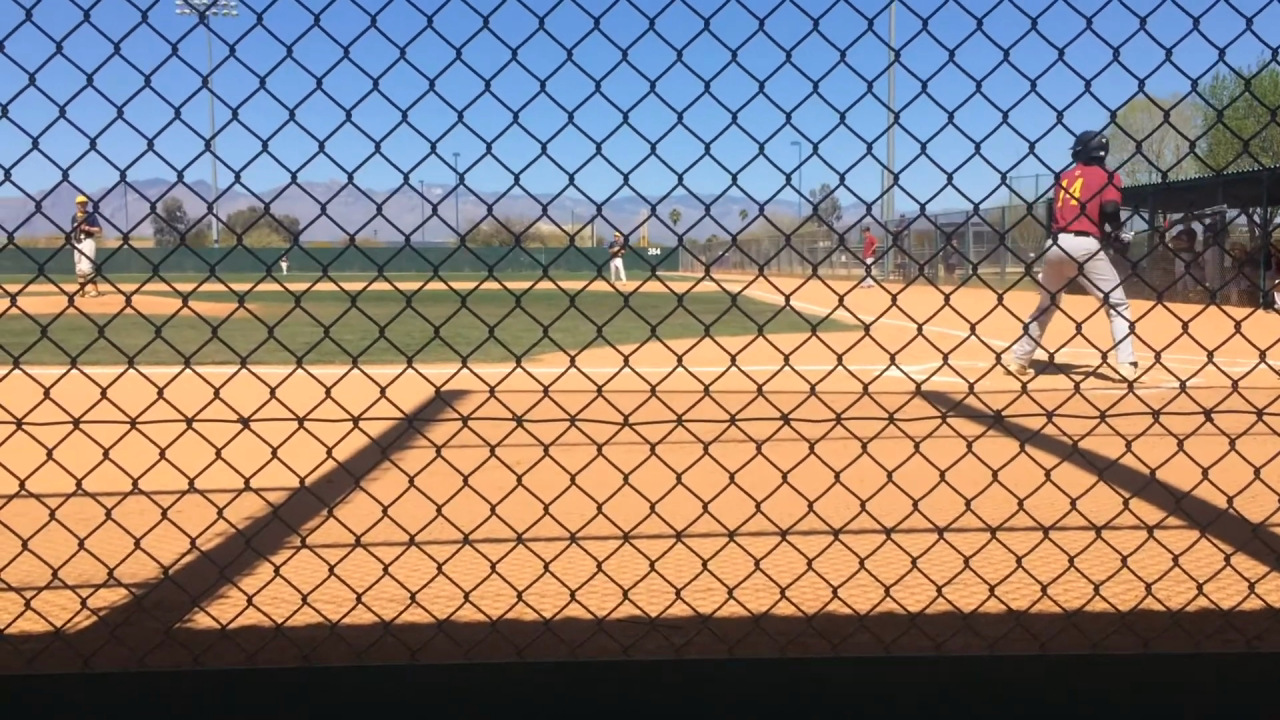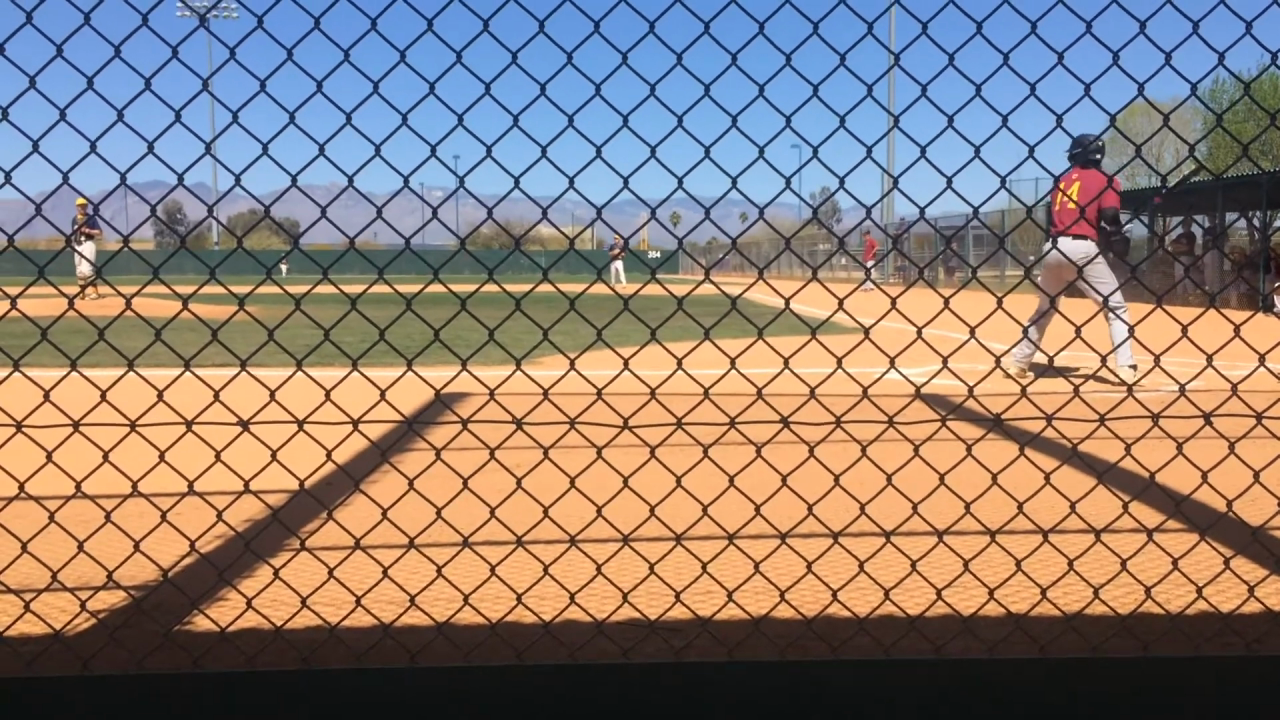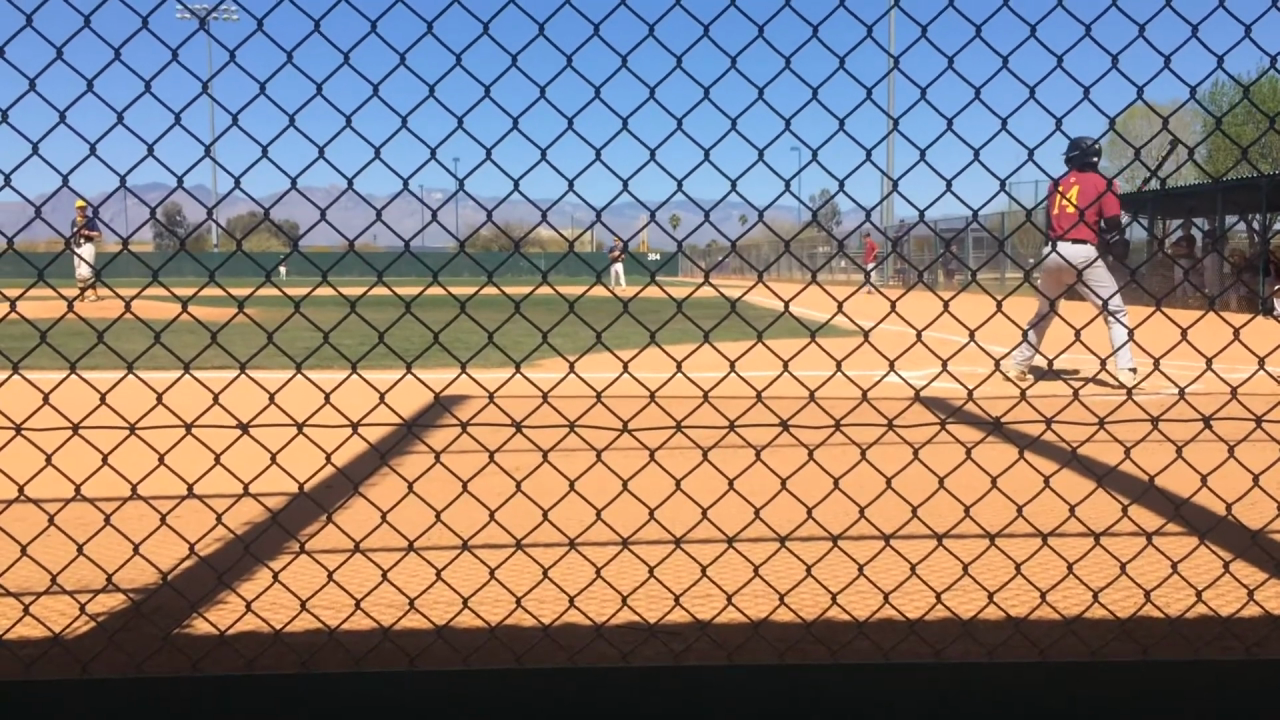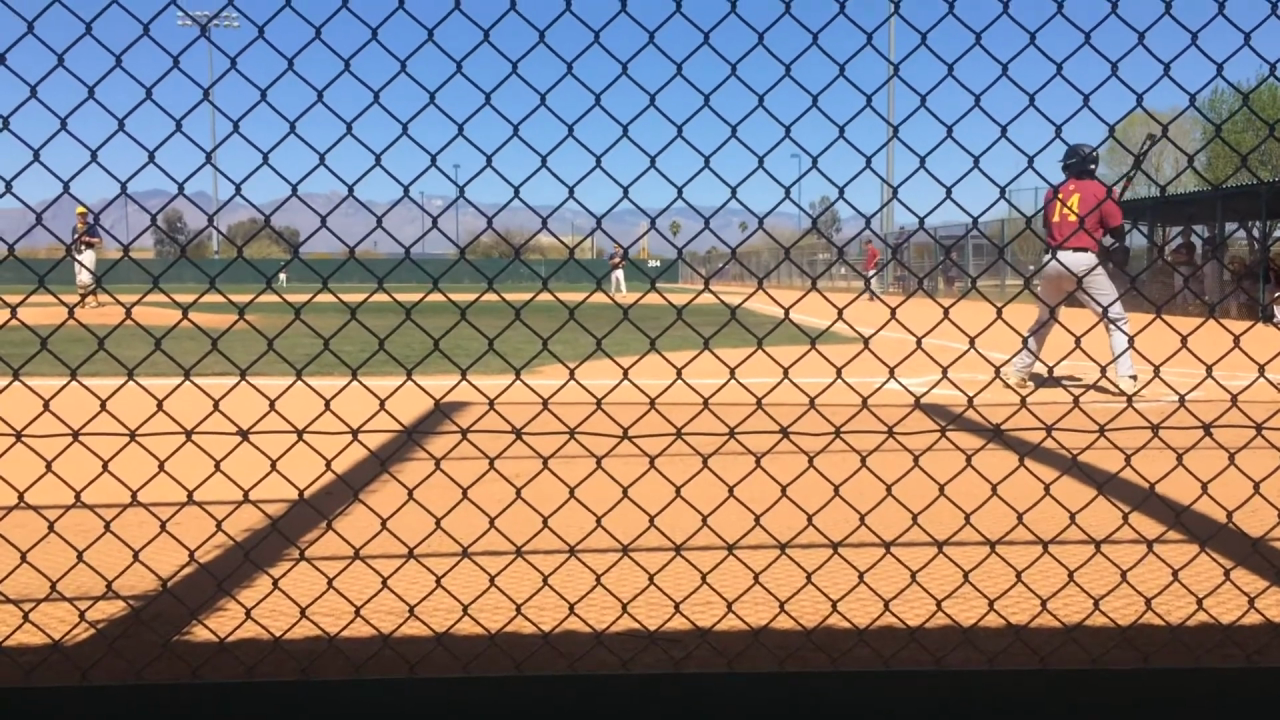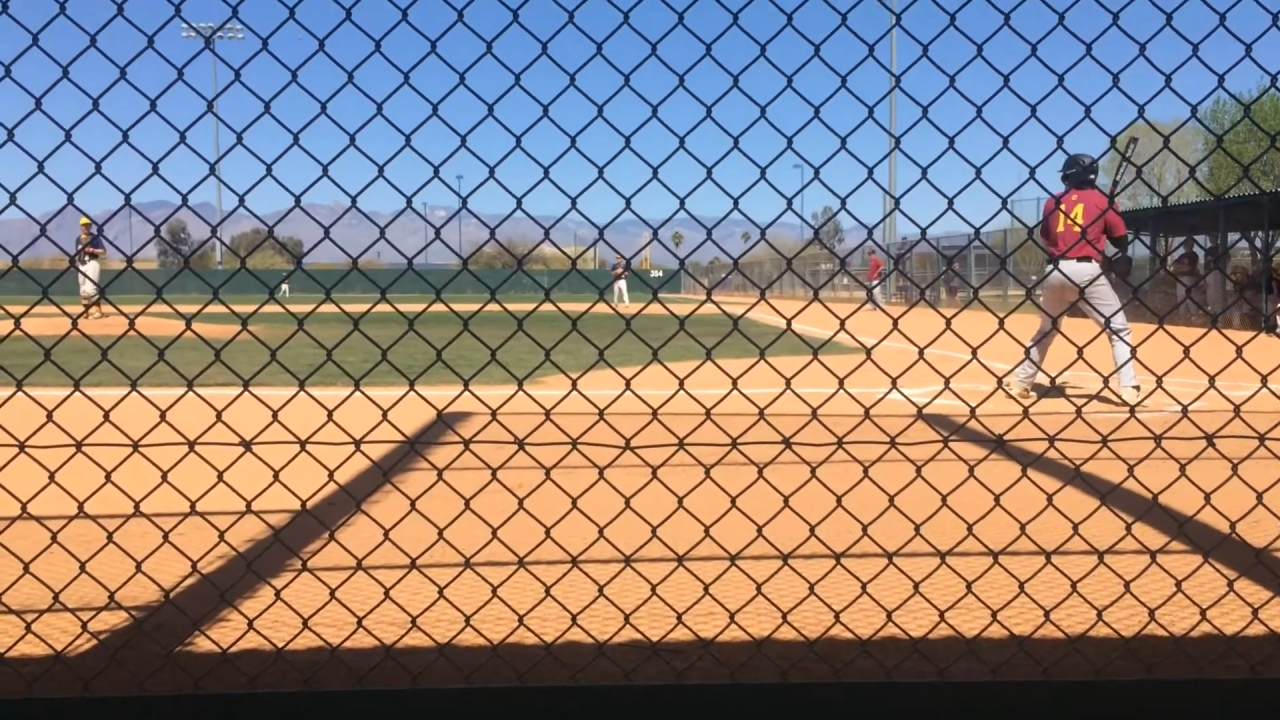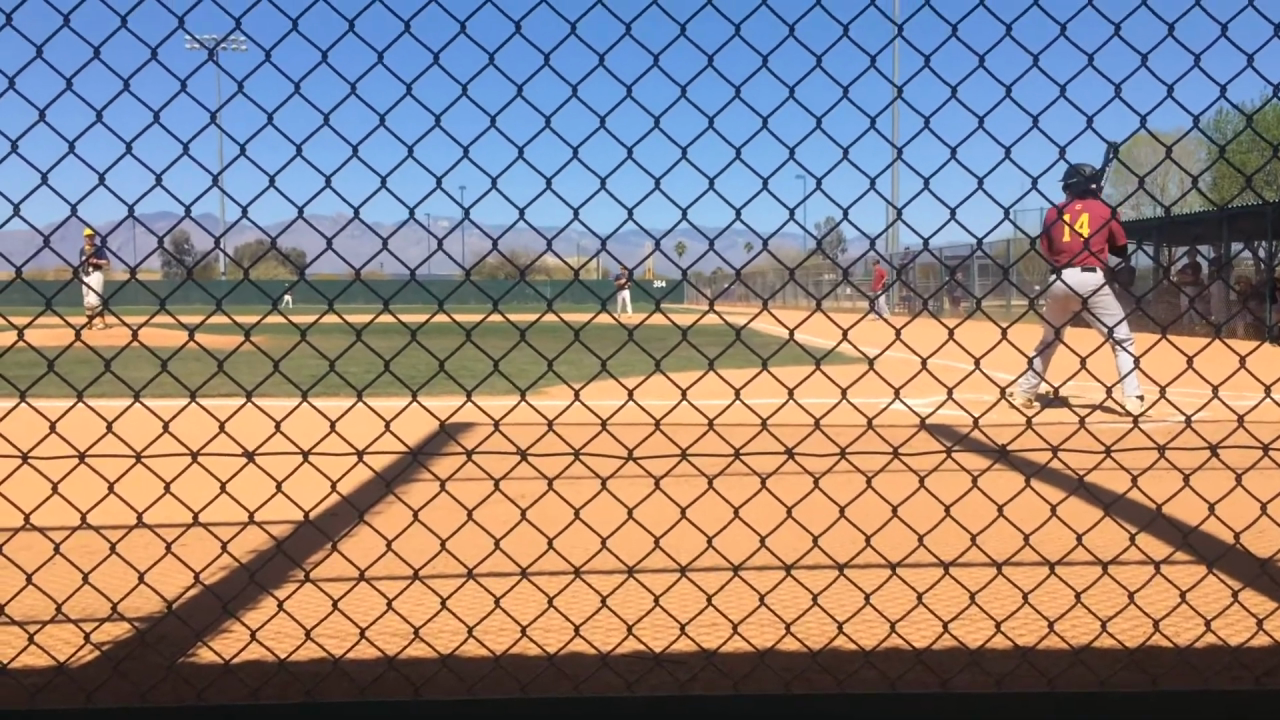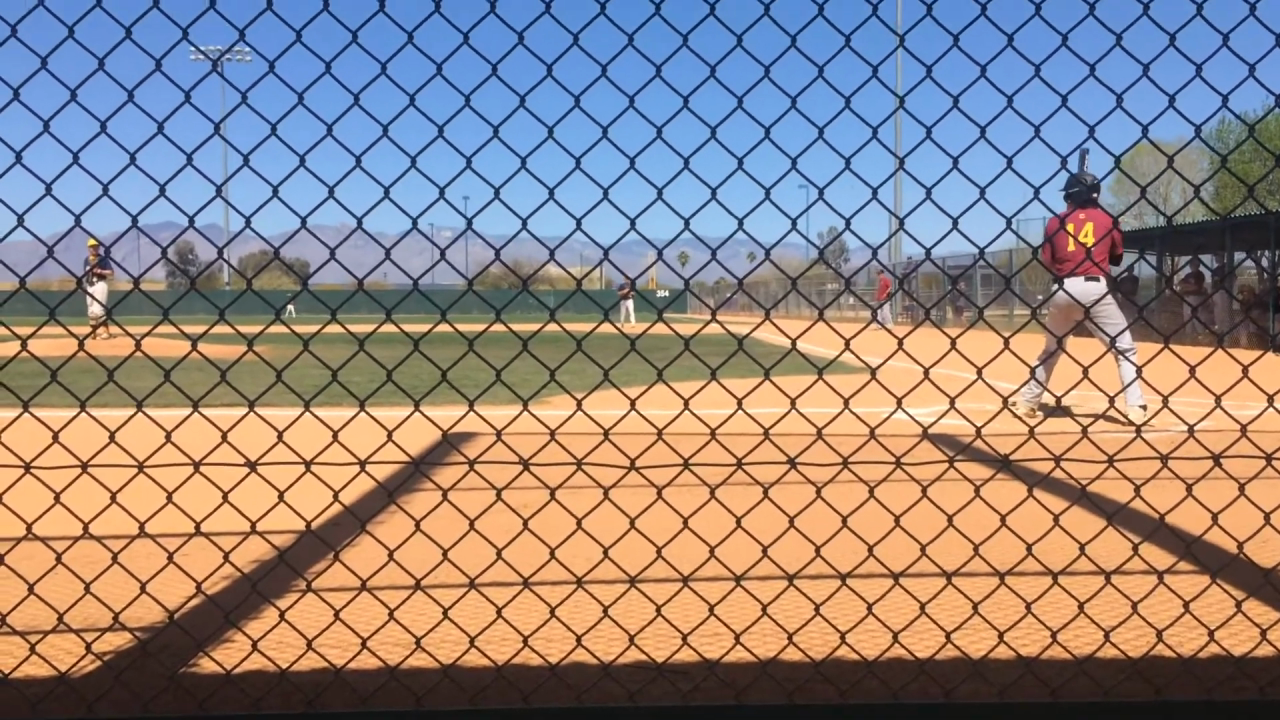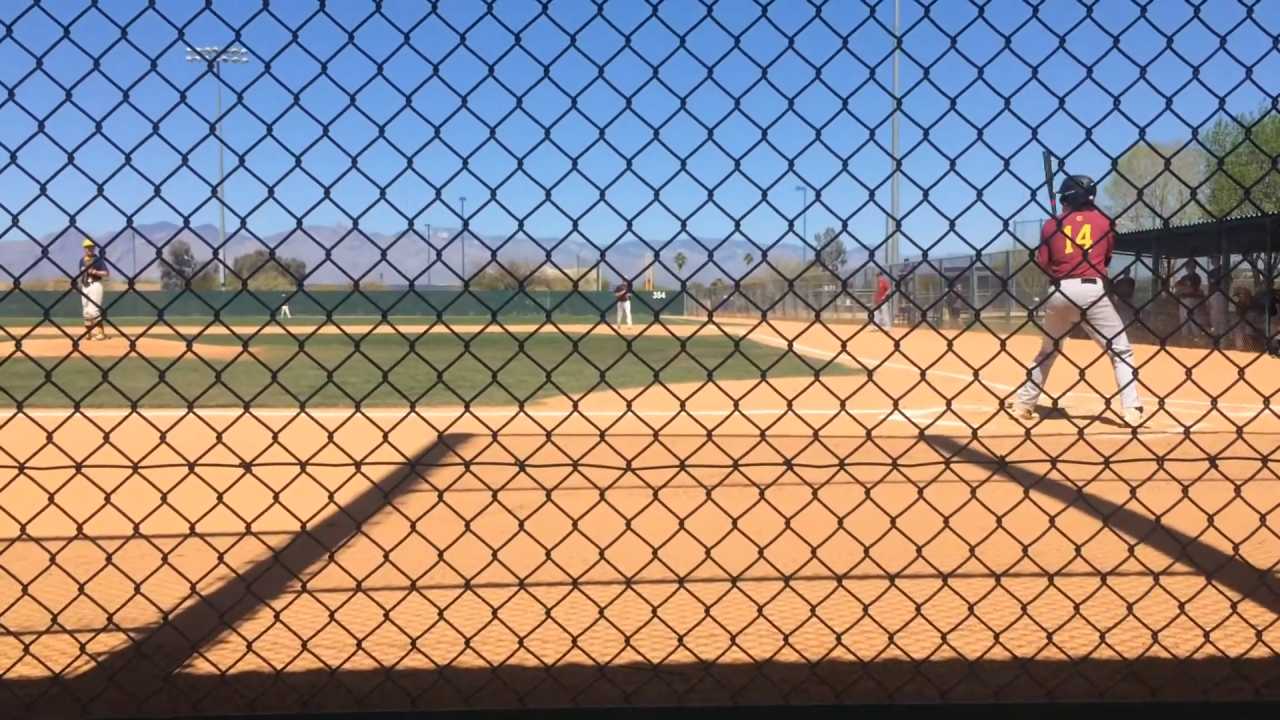
dt=0.1s
person 1, frame 1
left shoulder: (1063, 178)
right shoulder: (1107, 177)
right elbow: (1110, 208)
right wrist: (1116, 232)
left hip: (1056, 245)
right hip: (1085, 245)
left knee: (1046, 306)
right knee: (1118, 305)
left ankle: (1017, 360)
right ankle: (1126, 364)
person 1, frame 2
left shoulder: (1060, 181)
right shoulder: (1104, 180)
right elbow: (1109, 214)
right wrist: (1115, 230)
left hip: (1053, 249)
right hip: (1083, 249)
left knee: (1044, 309)
right knee: (1116, 308)
left ankle: (1017, 364)
right ankle: (1125, 368)
person 1, frame 3
left shoulder: (1057, 184)
right shoulder: (1102, 183)
right elbow: (1112, 222)
right wrist: (1119, 241)
left hip: (1053, 252)
right hip: (1082, 253)
left knee: (1044, 312)
right knee: (1115, 312)
left ankle: (1017, 367)
right ankle: (1125, 371)
person 1, frame 4
left shoulder: (1053, 192)
right shoulder: (1101, 191)
right elbow: (1118, 233)
left hip: (1053, 261)
right hip: (1083, 260)
left knee: (1044, 320)
right knee: (1116, 319)
left ankle: (1017, 374)
right ankle: (1126, 378)
person 1, frame 5
left shoulder: (1053, 203)
right shoulder: (1103, 201)
left elbow: (1045, 242)
right elbow: (1121, 242)
left hip: (1055, 271)
right hip: (1086, 270)
left knee: (1046, 330)
right knee: (1119, 329)
left ankle: (1019, 384)
right ankle: (1129, 388)
person 1, frame 6
left shoulder: (1054, 213)
right shoulder: (1105, 211)
left elbow: (1046, 254)
right elbow: (1122, 251)
left hip: (1060, 281)
right hip: (1091, 279)
left knee: (1049, 340)
right knee: (1122, 339)
left ankle: (1023, 394)
right ankle: (1132, 399)
person 1, frame 7
left shoulder: (1055, 222)
right shoulder: (1107, 220)
left elbow: (1047, 263)
right elbow: (1117, 259)
left hip: (1063, 290)
right hip: (1094, 289)
left knee: (1051, 350)
right knee: (1125, 349)
left ankle: (1026, 403)
right ankle: (1135, 408)
person 1, frame 8
left shoulder: (1051, 225)
right shoulder: (1104, 222)
left elbow: (1044, 266)
left hip: (1059, 292)
right hip: (1091, 290)
left knee: (1047, 351)
right knee: (1121, 351)
left ankle: (1022, 405)
right ankle: (1131, 409)
